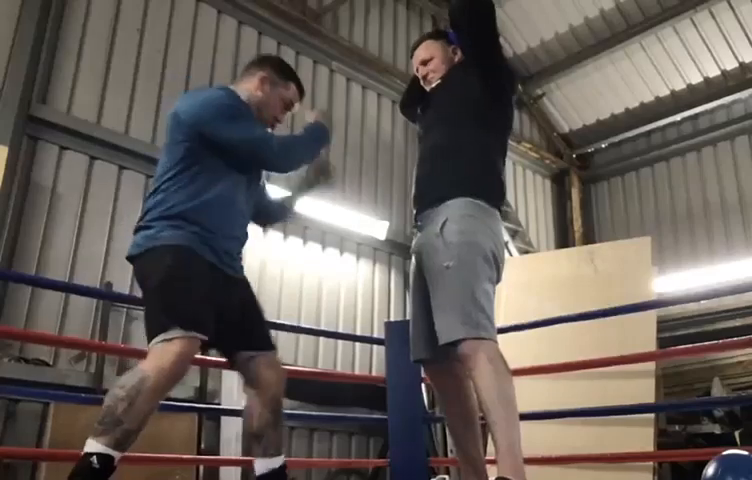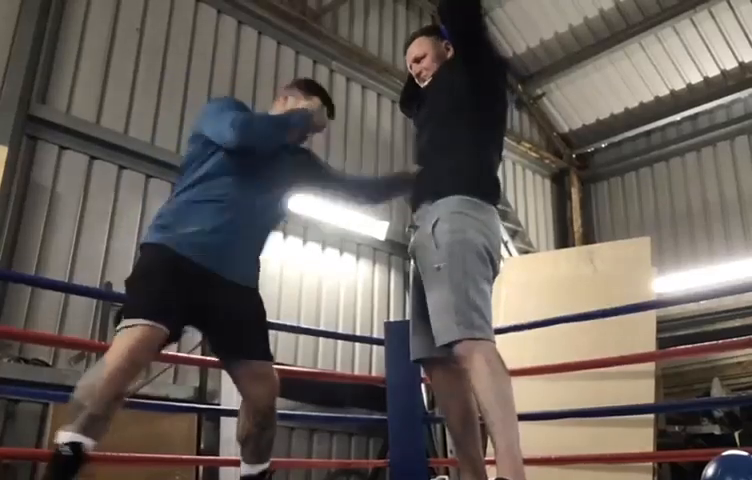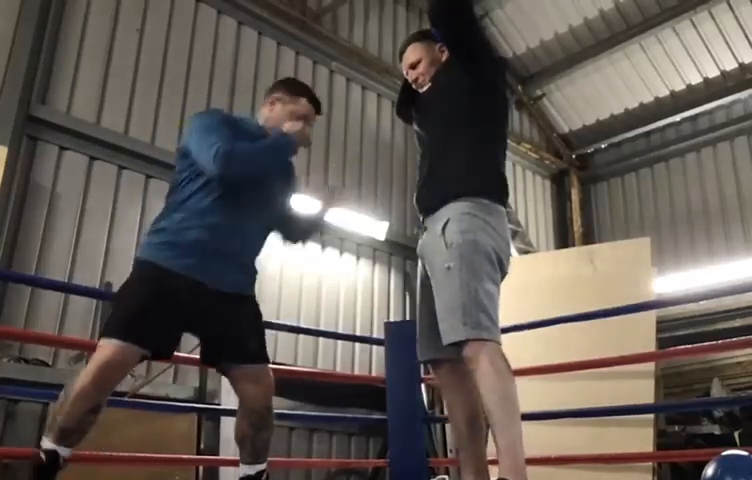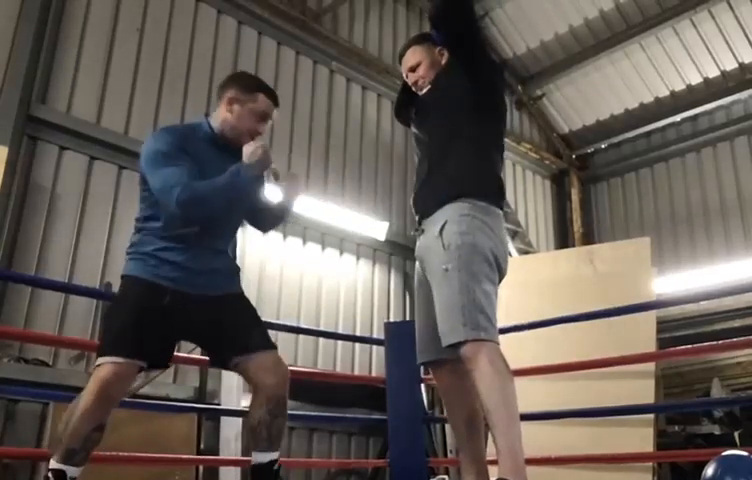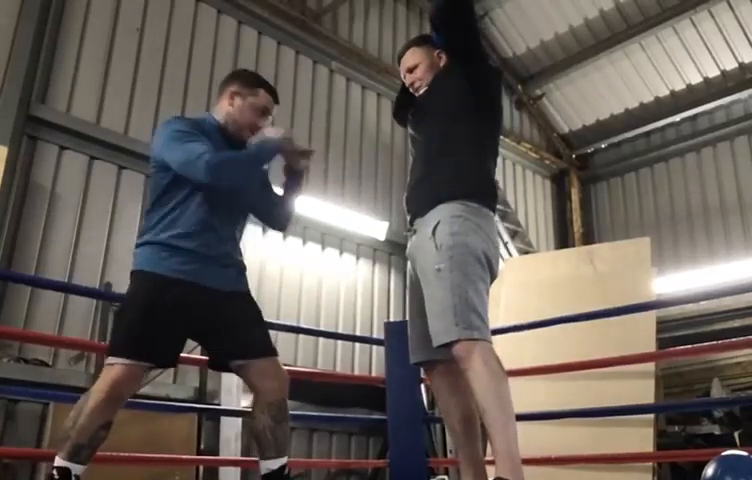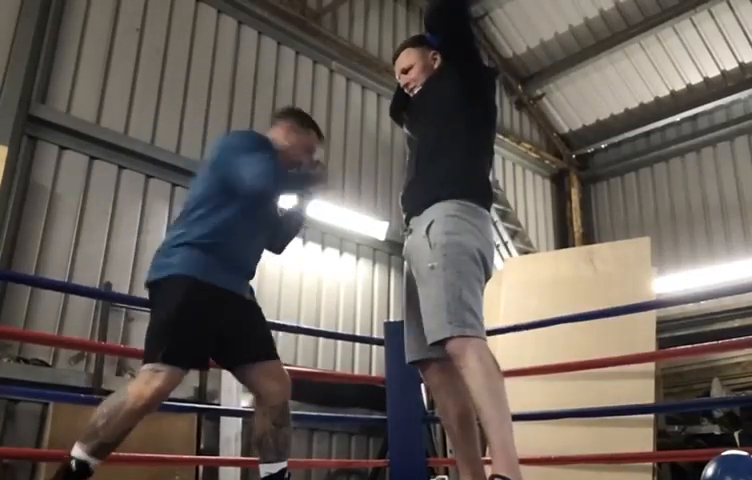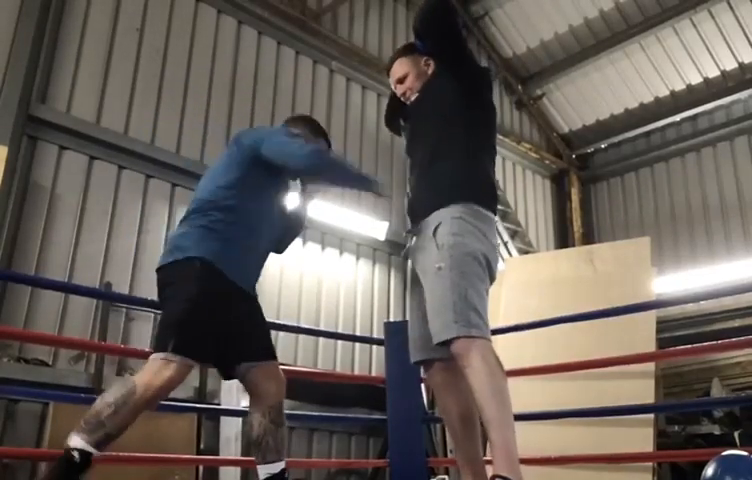
dt=0.2s
person 1, frame 1
left shoulder: (484, 76)
right shoulder: (438, 105)
right elbow: (406, 103)
left wrist: (447, 40)
right wrist: (426, 79)
left hip: (462, 217)
right hip: (430, 229)
left knee: (472, 342)
right knee: (439, 361)
person 1, frame 2
left shoulder: (476, 71)
right shoulder: (436, 99)
right elbow: (406, 101)
right wrist: (420, 76)
left hip: (457, 213)
right hip: (430, 225)
left knee: (469, 341)
right knee: (439, 361)
person 1, frame 3
left shoulder: (475, 73)
right shoulder: (435, 103)
right elbow: (402, 107)
left wrist: (430, 45)
right wrist: (417, 82)
left hip: (466, 216)
right hip: (439, 227)
left knee: (474, 342)
right knee: (446, 361)
person 1, frame 4
left shoulder: (474, 76)
right shoulder: (434, 108)
right elbow: (400, 110)
left wrist: (425, 48)
right wrist: (415, 85)
left hip: (462, 218)
right hip: (433, 231)
left knee: (473, 342)
right knee: (445, 362)
person 1, frame 5
left shoulder: (471, 79)
right shoulder: (430, 110)
right elbow: (398, 111)
left wrist: (429, 48)
right wrist: (413, 86)
left hip: (456, 220)
right hip: (426, 232)
left knee: (467, 342)
right knee: (439, 363)
person 1, frame 6
left shoulder: (466, 80)
right shoulder: (426, 108)
right elbow: (396, 110)
left wrist: (428, 43)
right wrist: (410, 86)
left hip: (450, 218)
right hip: (423, 229)
left knee: (461, 339)
right knee: (435, 362)
person 1, frame 7
left shoulder: (462, 81)
right shoulder: (424, 113)
right elbow: (392, 118)
left wrist: (416, 50)
right wrist: (404, 94)
left hip: (456, 221)
right hip: (426, 234)
left knee: (465, 341)
right knee: (438, 363)
person 2, frame 1
left shoulder: (242, 137)
right shoulder: (212, 103)
left elbow: (262, 213)
right elbow: (277, 155)
left wrist: (306, 185)
right wrist: (317, 132)
left hip: (222, 264)
right hip: (176, 249)
left knee: (268, 377)
right knee: (175, 353)
person 2, frame 2
left shoulder: (290, 157)
right shoulder: (225, 112)
left elbow: (355, 189)
right elbow: (243, 135)
left wrist: (406, 180)
right wrist: (301, 120)
left hip: (235, 277)
right hip: (175, 254)
left knee: (262, 389)
right knee: (133, 347)
person 2, frame 3
left shoulder: (278, 167)
right shoulder: (212, 124)
left elbow: (293, 231)
right elbow: (223, 161)
left wrist: (319, 216)
right wrist: (285, 140)
left hip: (231, 289)
right hip: (166, 268)
left knee: (259, 389)
right knee: (106, 366)
person 2, frame 4
left shoulder: (244, 160)
right shoulder: (168, 142)
left elbow: (263, 220)
right elbow: (183, 203)
left wrist: (286, 201)
right wrist: (246, 172)
left hip: (219, 290)
right hip: (153, 281)
left knee: (273, 377)
right knee: (108, 379)
person 2, frame 5
left shoulder: (246, 158)
right shoulder: (178, 130)
left elbow: (277, 219)
right elbow: (211, 169)
left wrist: (295, 176)
right wrist: (272, 145)
left hip: (226, 285)
right hip: (164, 274)
left knee: (273, 383)
right knee: (118, 380)
person 2, frame 6
left shoulder: (256, 177)
right shoulder: (245, 146)
left elbow: (276, 241)
right elbow: (265, 183)
left wrist: (302, 198)
right wrist: (304, 176)
left hip: (229, 290)
right hip: (188, 278)
left knee: (275, 387)
right knee: (154, 385)
person 2, frame 7
left shoulder: (264, 176)
right shoulder: (261, 139)
left elbow: (275, 241)
right elbow: (310, 159)
left wrist: (299, 209)
right wrist: (366, 182)
left hip: (231, 283)
right hip: (198, 268)
left knee: (271, 386)
right knee: (163, 375)
